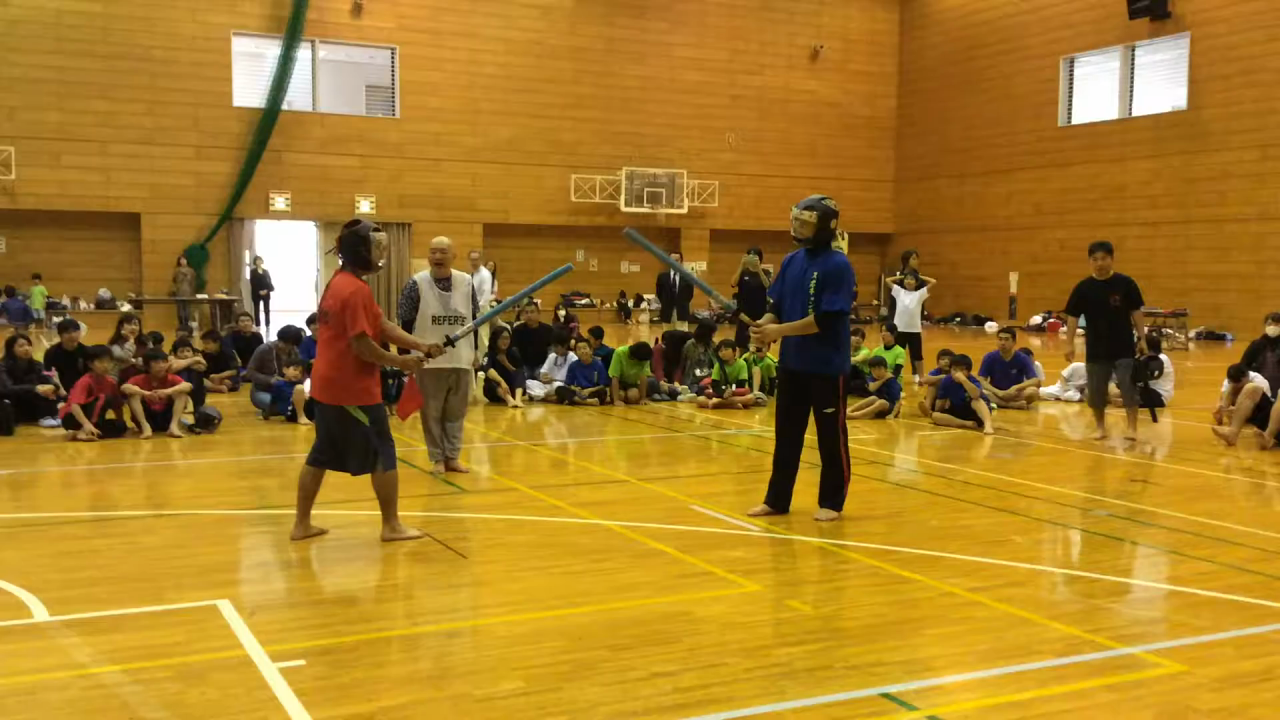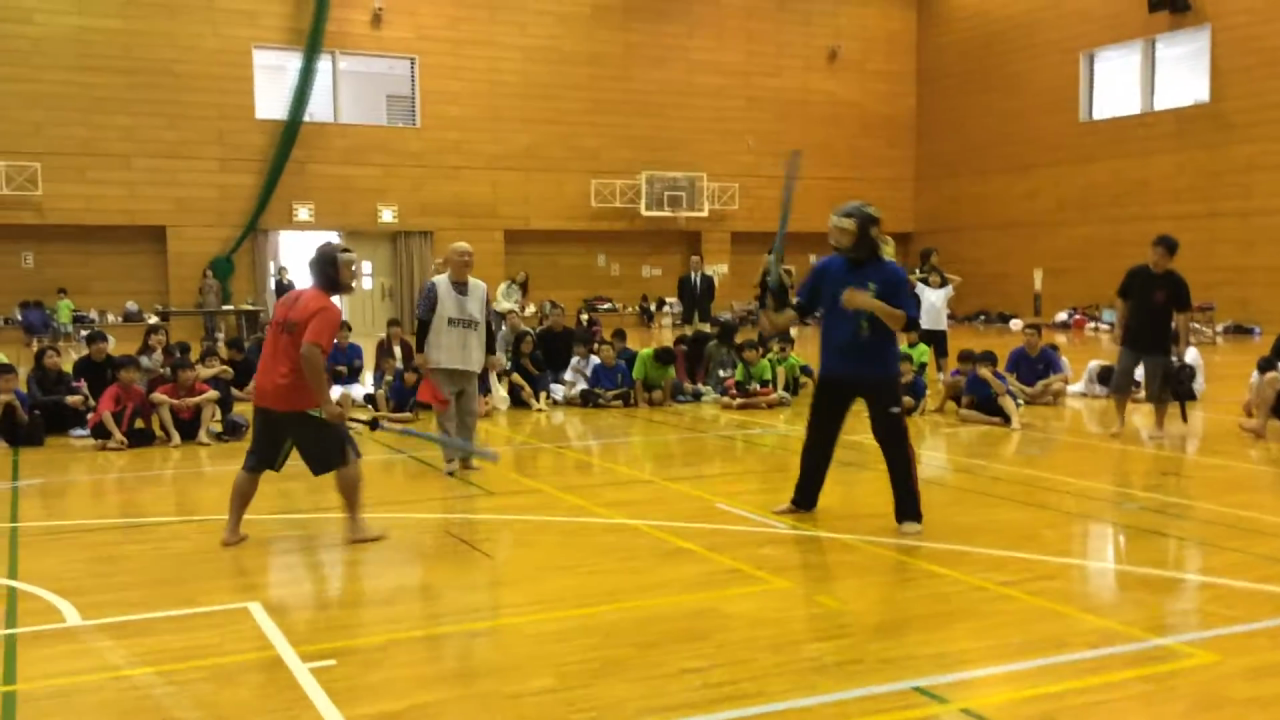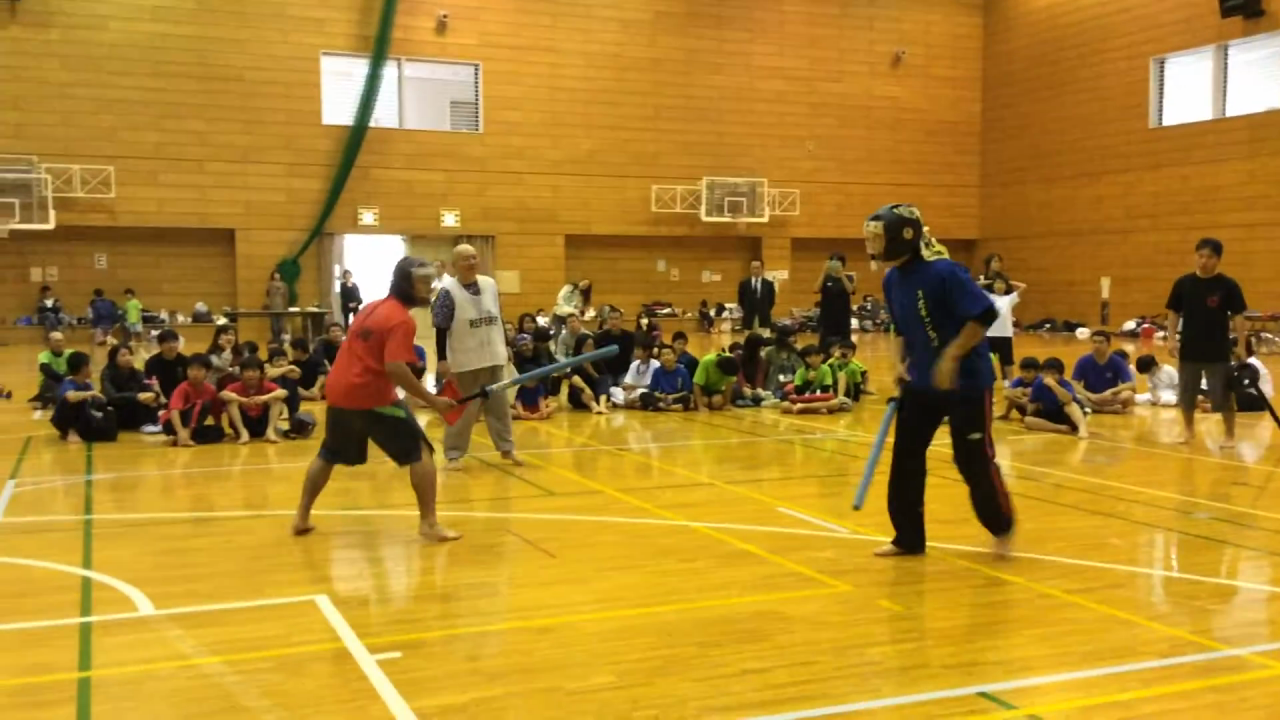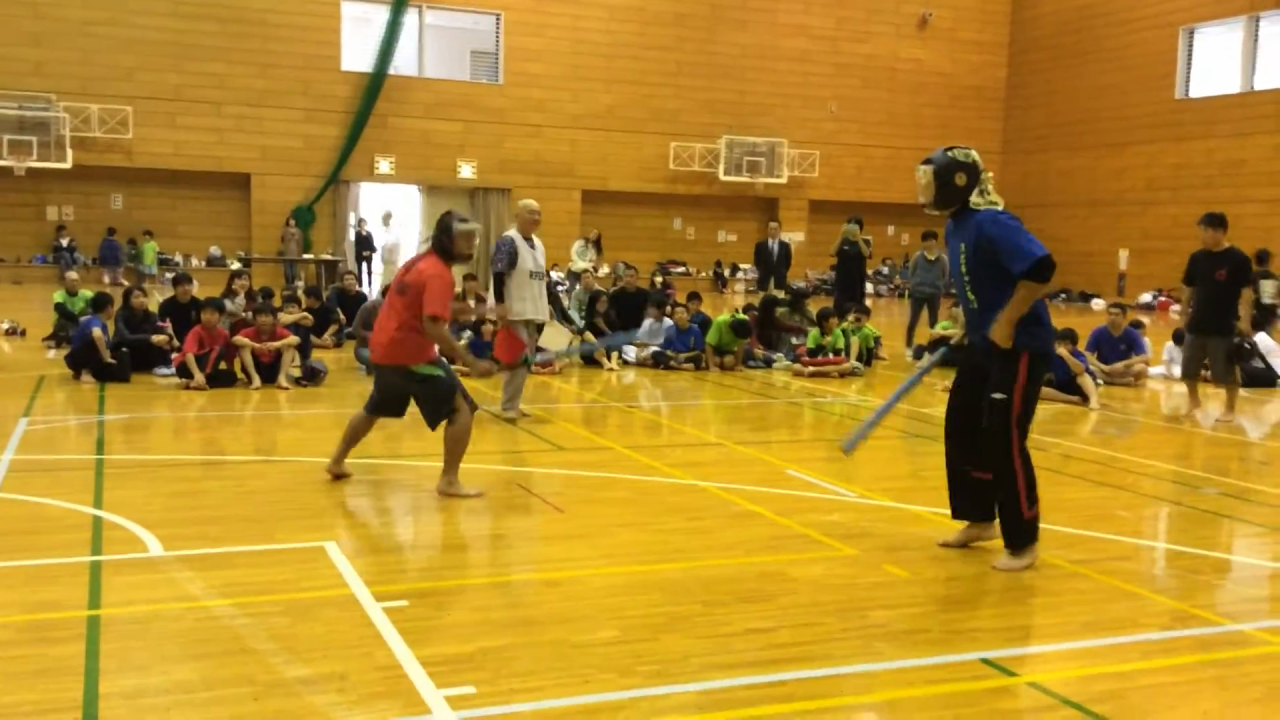
dt=0.7s
person 1, frame 1
left shoulder: (838, 266)
right shoulder: (791, 262)
left elbow: (827, 320)
right elbow: (777, 307)
left wrist: (780, 331)
right wrist: (765, 326)
left hip: (827, 366)
right hip: (792, 363)
left knee: (831, 436)
right knee: (787, 434)
left ankle: (831, 502)
right ankle: (777, 499)
person 1, frame 2
left shoulder: (890, 273)
right shoulder: (826, 268)
left elbow: (905, 321)
right elbow: (803, 307)
left wrist: (872, 304)
right wrist: (777, 321)
left hip: (880, 371)
right hip: (835, 370)
left knee: (895, 440)
right knee: (819, 437)
left ankle: (909, 514)
right ankle: (803, 499)
person 1, frame 3
left shoulder: (943, 272)
right shoulder: (892, 279)
left elbow: (983, 315)
left wrist: (951, 356)
right wrist: (901, 362)
left hip: (966, 380)
right hip: (919, 382)
left knee: (975, 460)
right knee: (905, 458)
left ankle: (1000, 524)
right ankle: (908, 538)
person 1, frame 4
left shoulder: (992, 223)
right shoulder: (956, 226)
left elbow: (1041, 268)
left wrist: (1007, 321)
right wrist: (969, 322)
left hip: (1021, 344)
right hip: (984, 341)
left knee: (1003, 433)
right knee: (961, 424)
left ankle: (1023, 541)
right ankle: (980, 519)
person 2, frame 1
left shoulder: (338, 283)
right shoulder: (356, 290)
left elbow: (381, 326)
right elbow: (361, 344)
left wrist: (420, 346)
right wrist: (398, 361)
left hip: (327, 385)
right hip: (352, 390)
left knee: (320, 456)
right knee: (382, 455)
left ankle: (302, 523)
right ankle: (391, 525)
person 2, frame 2
left shoulder: (291, 298)
right shoulder: (327, 309)
right elbow: (309, 353)
right wrist: (326, 402)
left hip: (266, 394)
right hip: (298, 399)
left knee: (254, 464)
right knee: (347, 456)
left ankle: (232, 529)
right ankle: (356, 525)
person 2, frame 3
left shoulder: (372, 308)
right shoulder: (402, 320)
right elbow: (395, 369)
right wrist: (430, 399)
left hip: (339, 393)
right hip: (371, 397)
left knee: (328, 455)
right knee: (421, 452)
left ankle: (302, 516)
right ankle: (429, 523)
person 2, frame 4
left shoulder: (420, 262)
right shoulder: (438, 274)
right elbow: (433, 326)
right wrist: (469, 361)
left hip: (383, 350)
right hip: (410, 354)
left knee: (374, 410)
right knee: (461, 409)
left ankle: (337, 462)
right ankle: (449, 480)
person 3, frame 1
left shoulder: (466, 282)
right shoulder: (416, 284)
left elbow: (474, 319)
right elbow: (406, 322)
left wrist: (475, 351)
left hip: (460, 359)
right hip: (429, 361)
left knee: (456, 411)
right knee: (432, 412)
left ankle: (452, 456)
right ankle: (437, 458)
person 3, frame 2
left shoulder: (481, 289)
right shoulder: (435, 286)
left elbow: (487, 325)
right elbow: (423, 322)
left wrist: (491, 354)
right wrist: (420, 352)
left hip: (469, 362)
right hip: (441, 361)
left knee: (469, 412)
right knee: (445, 410)
left ankle: (466, 456)
right ankle: (451, 457)
person 3, frame 3
left shoulder: (490, 285)
right shoulder: (448, 293)
right elbow: (440, 330)
left wrist: (505, 347)
right wrist: (442, 360)
left hip: (493, 359)
right hip: (465, 363)
left knee: (500, 406)
right knee: (462, 411)
left ankle: (507, 449)
right ankle: (454, 455)
person 3, frame 4
left shoulder: (537, 243)
right shoulder: (508, 241)
right elbow: (498, 275)
left wrist: (547, 305)
right wrist: (500, 305)
left hip: (533, 311)
right hip: (513, 311)
left knee: (525, 360)
right knee: (516, 357)
left ankle: (512, 404)
right ankle: (509, 405)
person 4, frame 1
left shoulder: (1126, 283)
right shoulder: (1083, 288)
left elbow: (1136, 311)
right elbow: (1073, 317)
left wrist: (1141, 338)
right wrist: (1070, 344)
left hip: (1124, 348)
right hip: (1096, 349)
left knee: (1129, 387)
right knee: (1096, 391)
left ankle: (1132, 428)
right ankle: (1100, 426)
person 4, frame 2
left shoulder: (1177, 282)
right shoulder: (1135, 274)
left elbow: (1182, 314)
right elbow: (1122, 300)
left wrist: (1182, 343)
right wrist: (1119, 326)
left hip: (1159, 343)
right hip: (1131, 339)
left knee: (1159, 386)
right knee: (1120, 378)
left ankle: (1159, 425)
right ankle: (1120, 419)
person 4, frame 3
left shoulder: (1228, 286)
right shoulder: (1183, 284)
left elbow: (1237, 317)
right elbow: (1174, 312)
right wrist: (1172, 338)
left hip: (1218, 351)
right hip: (1188, 349)
left knee: (1222, 395)
right knee: (1187, 393)
left ankle: (1229, 435)
right ankle: (1189, 430)
person 4, frame 4
left shoulder: (1238, 259)
right shoulder: (1197, 257)
left elbow: (1246, 291)
right elbow: (1189, 288)
left wrist: (1244, 319)
right wrist: (1185, 314)
left hip: (1224, 325)
right hip: (1197, 323)
left knee: (1226, 370)
right knee: (1189, 364)
left ankle: (1230, 409)
right ankle: (1194, 401)
